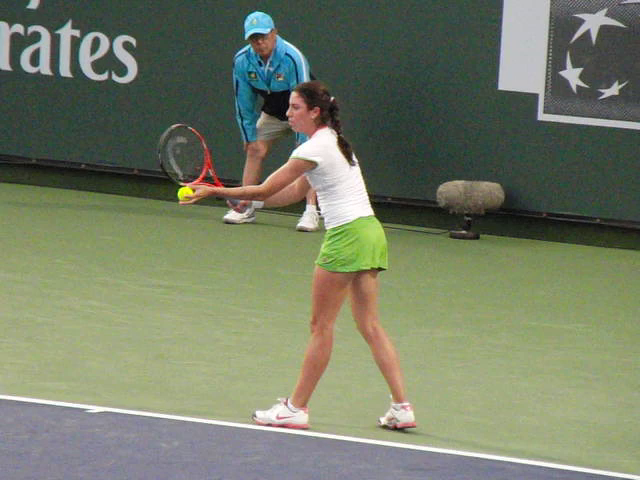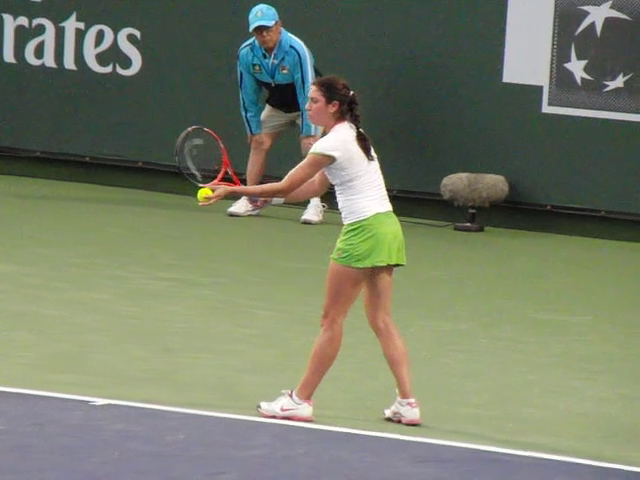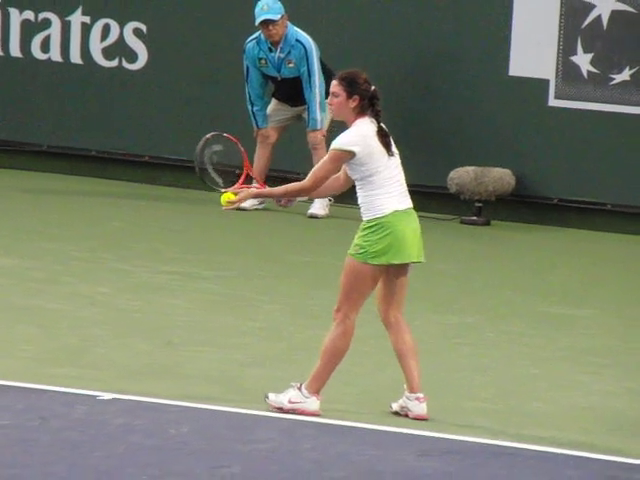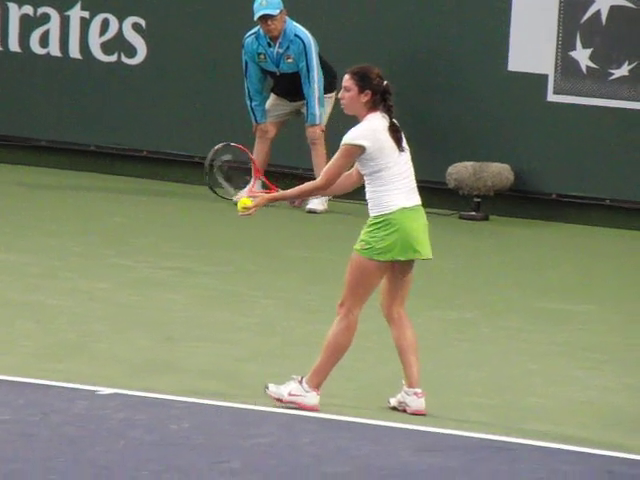
dt=0.5s
person 1, frame 1
left shoulder: (313, 148)
right shoulder: (333, 140)
left elbow: (265, 190)
right elbow: (295, 191)
left wrist: (213, 190)
right wrist: (251, 201)
left hip: (347, 236)
right hip: (369, 232)
left knee: (320, 325)
right knee: (369, 325)
left ankle: (295, 408)
right ankle: (401, 408)
person 1, frame 2
left shoulder: (332, 143)
right shoulder: (353, 135)
left elbow: (284, 186)
right elbow: (317, 186)
left wrist: (232, 190)
right wrist: (273, 197)
left hip: (363, 231)
right hip: (386, 227)
left knee: (331, 320)
right knee: (381, 320)
left ankle: (300, 400)
right ankle: (407, 403)
person 1, frame 3
left shoulder: (351, 138)
right shoulder: (375, 129)
left elbow: (308, 185)
right elbow: (341, 181)
left wrist: (256, 192)
right wrist: (296, 194)
left hip: (381, 228)
right hip: (405, 223)
left knee: (344, 314)
right knee: (392, 315)
left ankle: (308, 394)
right ankle: (415, 398)
person 1, frame 4
left shoulder: (362, 133)
right shoulder: (387, 125)
left elbow: (322, 182)
right elbow: (355, 177)
left wrist: (271, 198)
right wrist: (306, 193)
left hip: (388, 224)
right hip: (412, 220)
left knee: (348, 309)
right knee: (394, 310)
left ankle: (309, 388)
right ankle: (413, 393)
person 2, frame 1
left shoulder: (292, 58)
right shoulder: (242, 61)
right elbow: (244, 102)
left wrist: (305, 139)
right wrist: (249, 136)
right hip: (272, 112)
right knee: (254, 151)
left ankle: (311, 212)
right ankle: (245, 207)
person 2, frame 2
left shoulder: (296, 50)
right shoulder: (246, 53)
left elbow: (307, 92)
right elbow: (248, 94)
left wrist: (308, 132)
right wrist: (253, 129)
left hip: (308, 103)
right hip: (277, 104)
left knee: (309, 146)
right knee: (258, 144)
left ankle: (315, 204)
right ankle: (250, 200)
person 2, frame 3
left shoulder: (303, 44)
right shoulder: (252, 47)
left elbow: (314, 86)
right elbow: (254, 88)
left wrist: (316, 126)
right wrist: (260, 123)
left hip: (316, 95)
right hip: (283, 98)
left knee: (316, 141)
right knee: (264, 137)
left ankle: (322, 199)
person 2, frame 4
left shoulder: (302, 39)
right shoulder: (251, 42)
left elbow: (312, 81)
right elbow: (253, 83)
left wrist: (314, 120)
right wrist: (259, 117)
left hip: (317, 90)
right hip: (282, 92)
left knee: (314, 136)
right knee: (263, 133)
left ankle: (320, 194)
right ankle: (255, 187)
